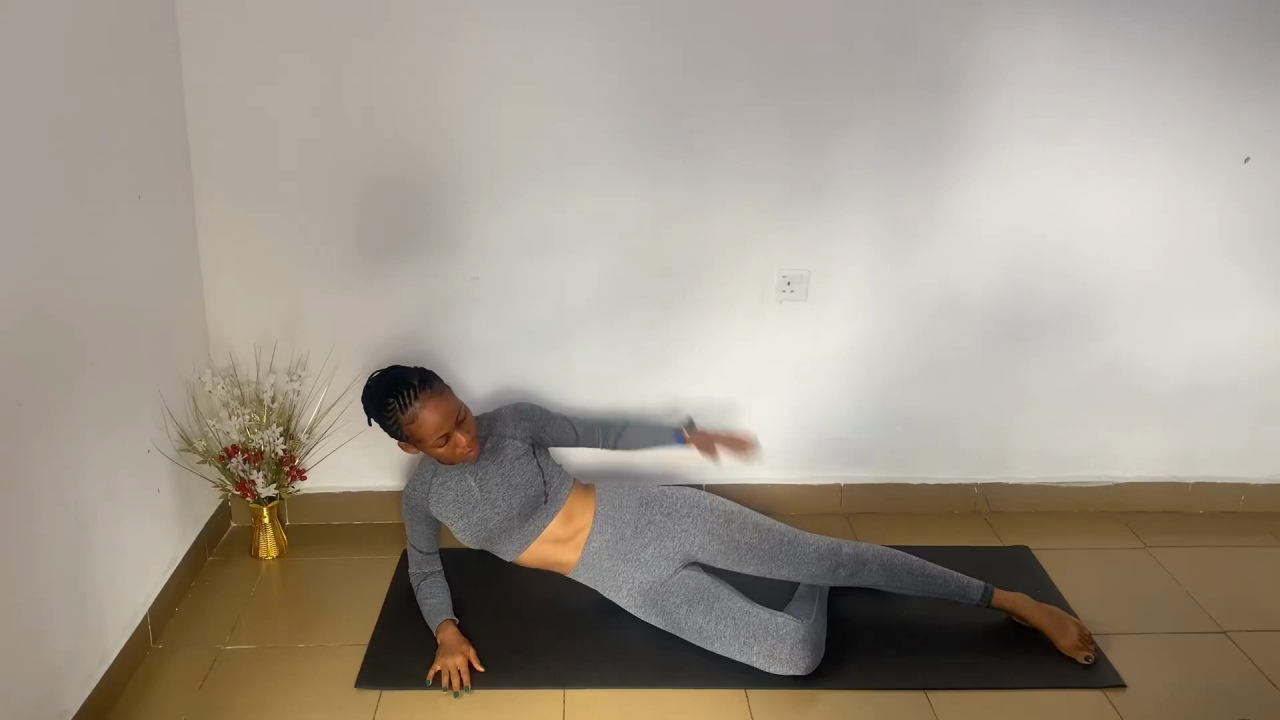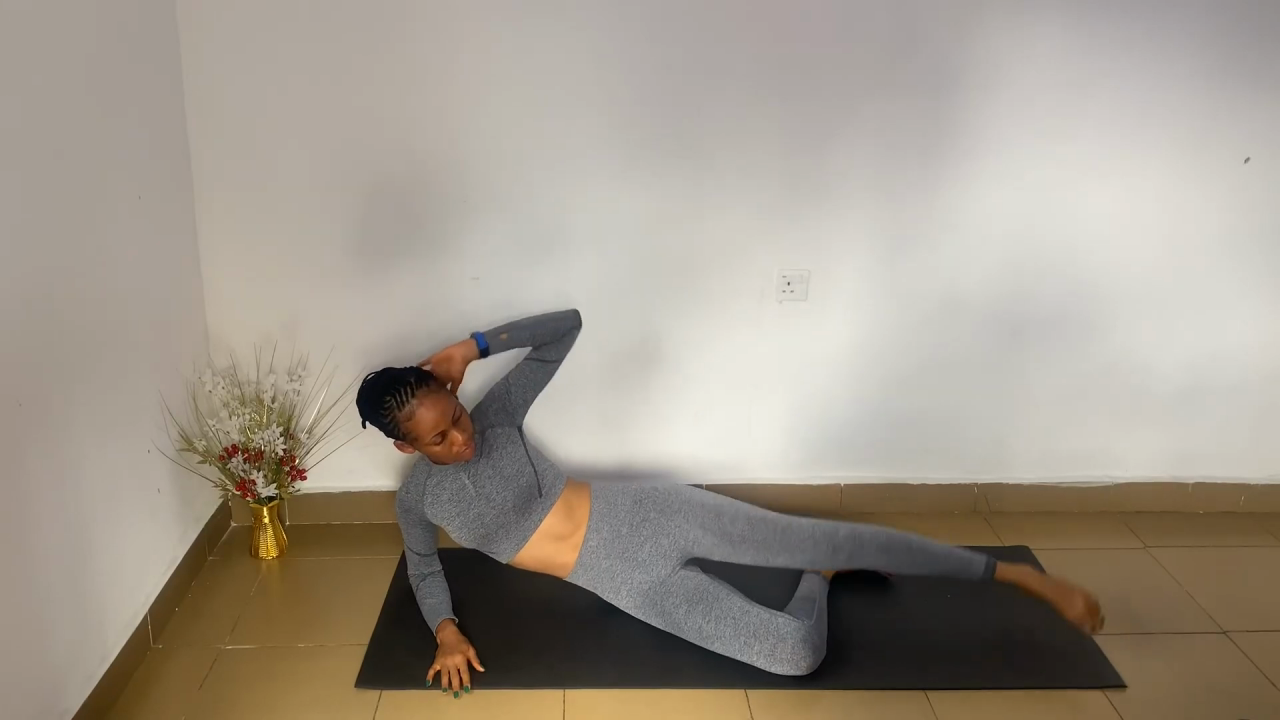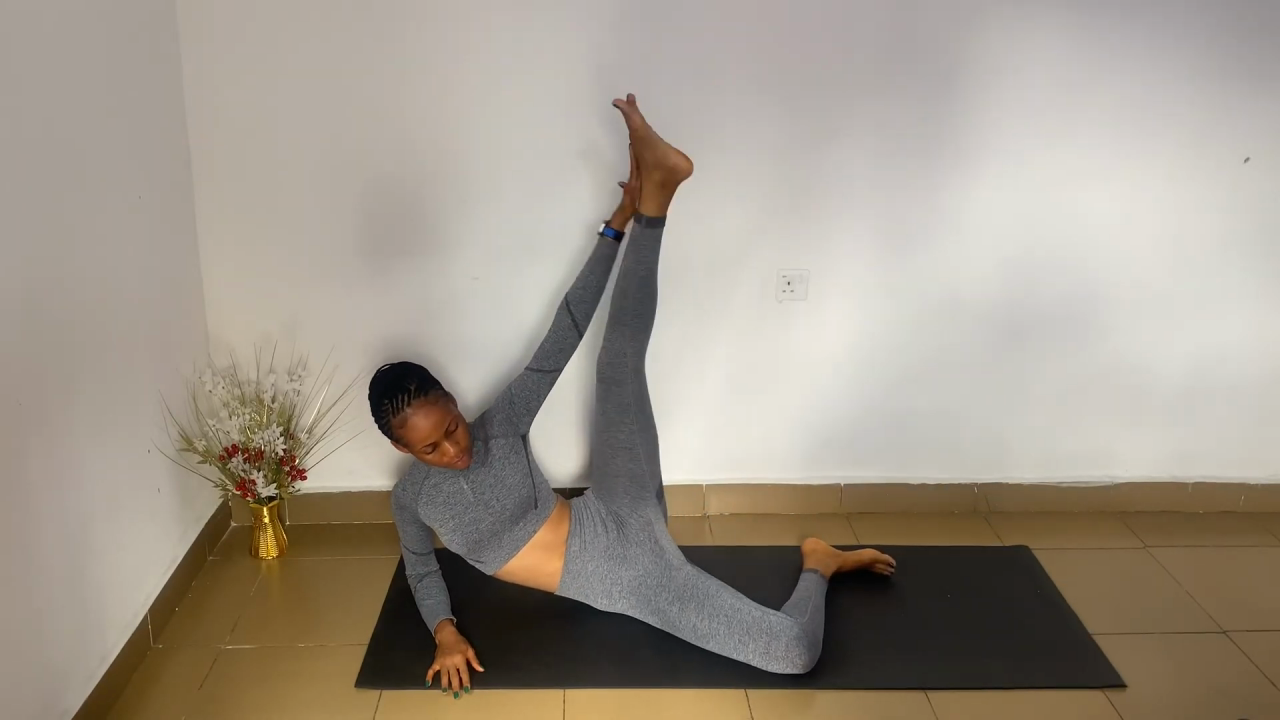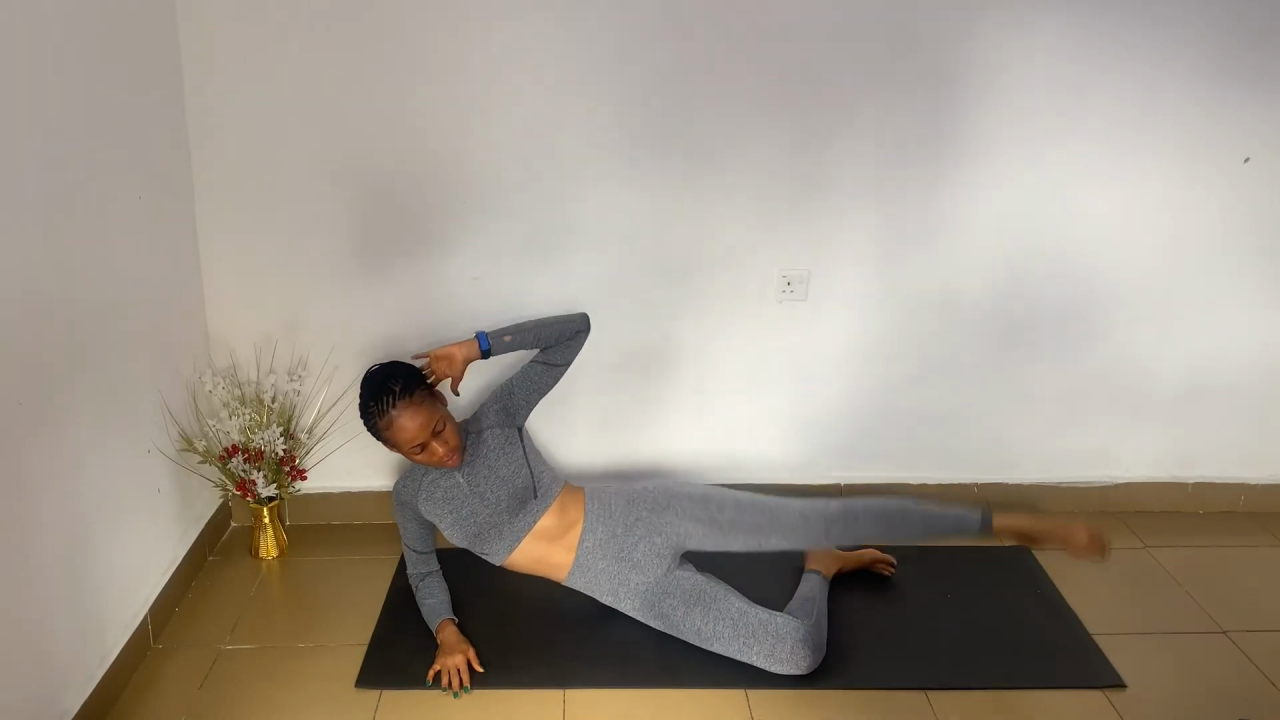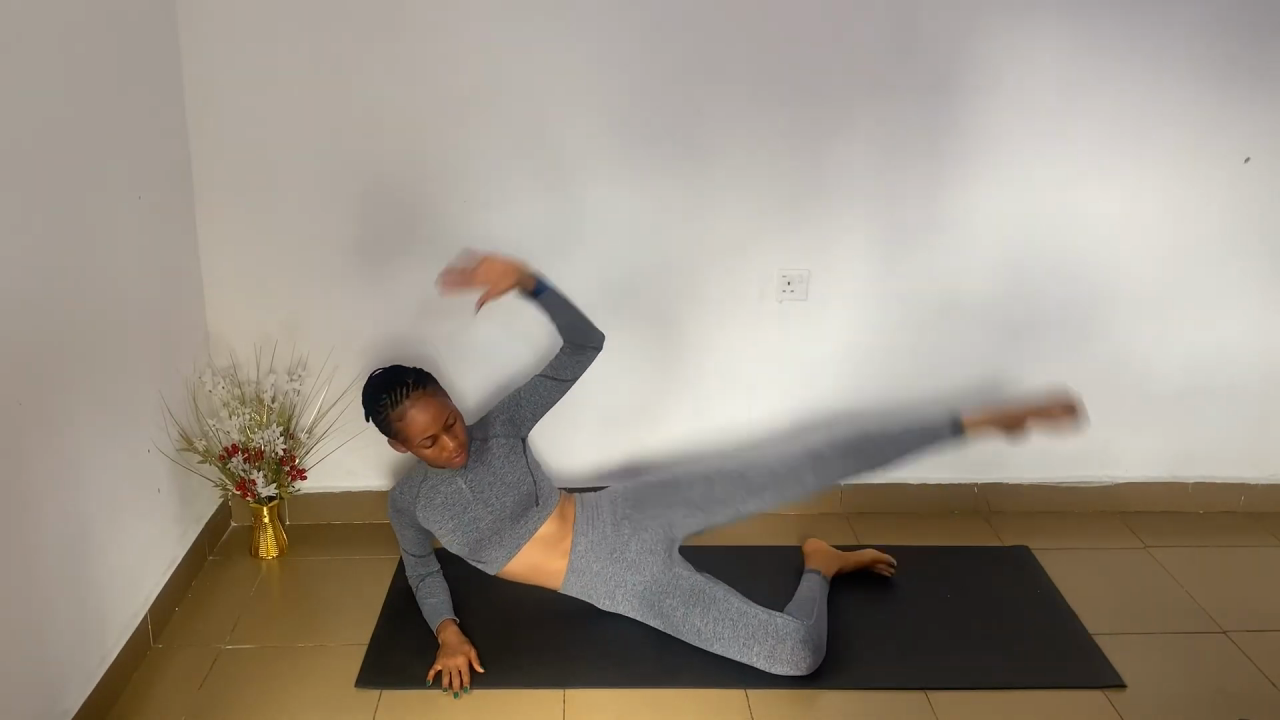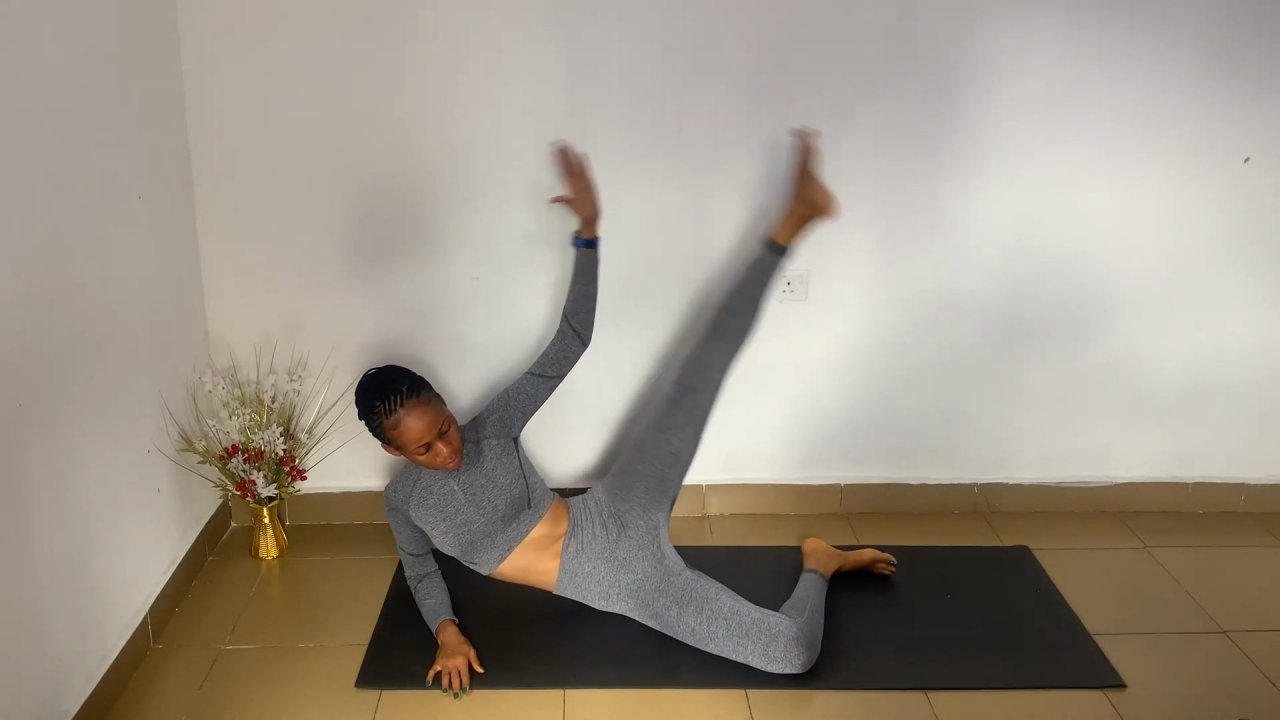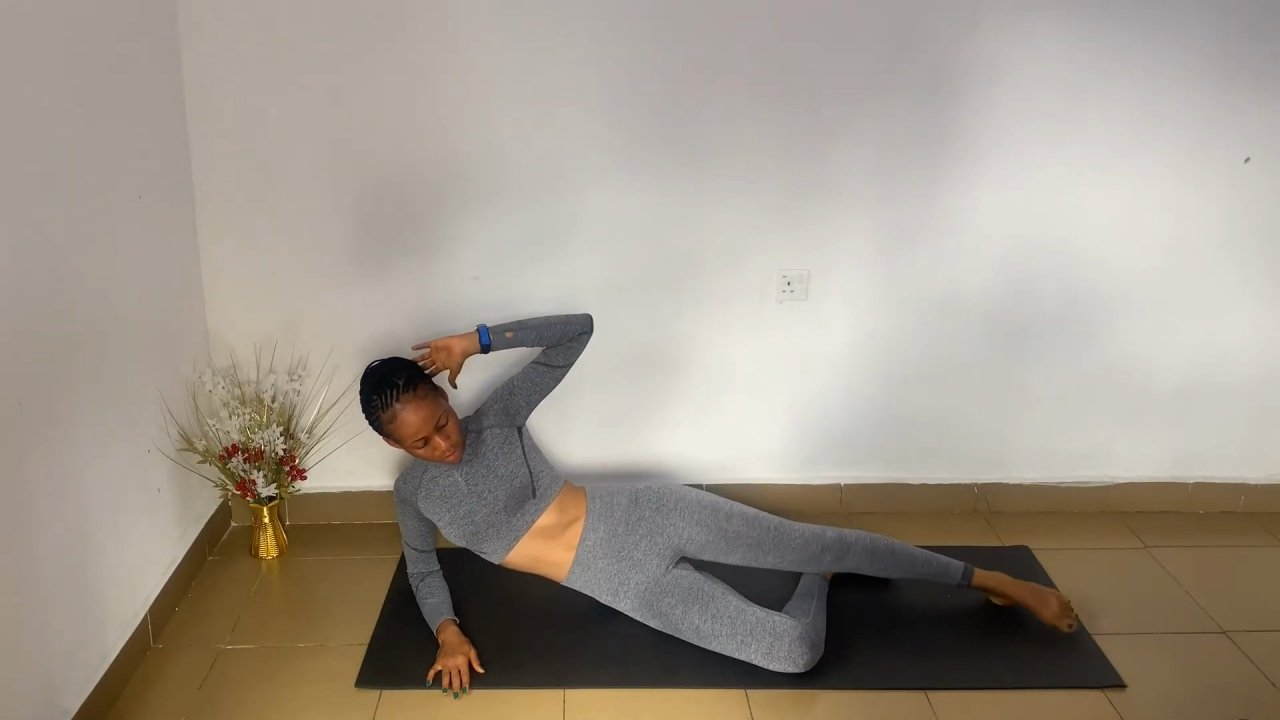
dt=0.7s
person 1, frame 1
left shoulder: (510, 422)
right shoulder: (423, 493)
left elbow: (608, 432)
right elbow: (423, 564)
left wrist: (690, 433)
right wrist: (446, 632)
left hip: (649, 520)
right hip: (628, 584)
left knee: (835, 554)
right knee: (794, 654)
left ankle: (1012, 601)
right ankle: (814, 584)
person 1, frame 2
left shoulder: (494, 414)
right shoulder: (417, 495)
left elbow: (568, 324)
right elbow: (422, 566)
left wrist: (476, 343)
right wrist: (446, 632)
left hip: (646, 519)
right hip: (627, 583)
left knee: (832, 538)
right knee: (796, 653)
left ankle: (1014, 575)
right ankle: (818, 579)
person 1, frame 3
left shoulder: (501, 422)
right shoulder: (411, 496)
left elbow: (569, 326)
right elbow: (419, 565)
left wrist: (613, 224)
right wrist: (445, 631)
left hip: (623, 526)
right hip: (615, 587)
left knee: (618, 361)
person 1, frame 4
left shoulder: (496, 414)
right shoulder: (412, 494)
left elbow: (577, 327)
right elbow: (421, 566)
left wrist: (478, 346)
right wrist: (446, 631)
left hip: (638, 521)
right hip: (625, 586)
left knee: (829, 515)
right knee: (796, 653)
left ankle: (1001, 522)
right ankle: (826, 565)
person 1, frame 5
left shoulder: (495, 422)
right shoulder: (408, 500)
left elbow: (586, 342)
right elbow: (420, 566)
left wrist: (526, 281)
right wrist: (446, 630)
left hip: (635, 530)
right hip: (623, 590)
left knee: (801, 463)
right knee: (795, 653)
left ankle: (977, 424)
right ankle: (818, 565)
person 1, frame 6
left shoulder: (492, 429)
right shoulder: (404, 499)
left elbow: (572, 340)
right elbow: (419, 567)
left wrist: (587, 233)
right wrist: (447, 632)
left hip: (619, 525)
right hip: (614, 586)
left knee: (701, 368)
right knee: (792, 653)
right ankle: (822, 563)
person 1, frame 7
left shoulder: (496, 415)
right shoulder: (413, 492)
left elbow: (578, 328)
right elbow: (421, 564)
left wrist: (478, 338)
right wrist: (447, 631)
left hip: (638, 521)
right hip: (621, 585)
left knee: (817, 536)
right knee: (794, 652)
left ankle: (990, 580)
right ankle: (819, 580)
